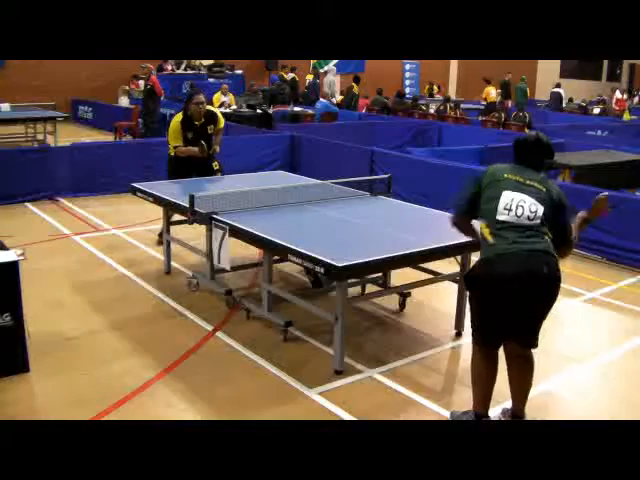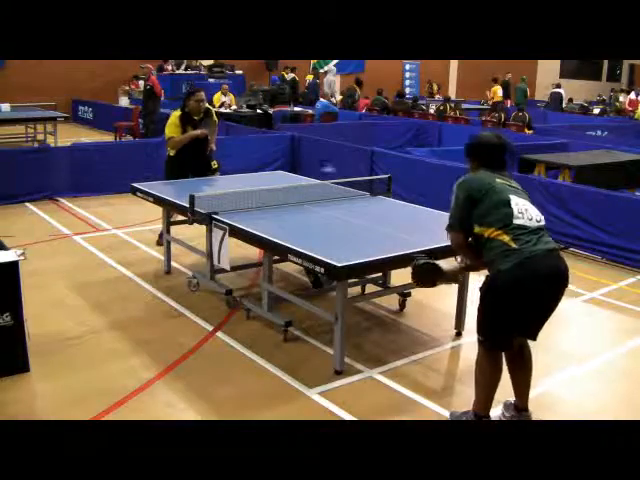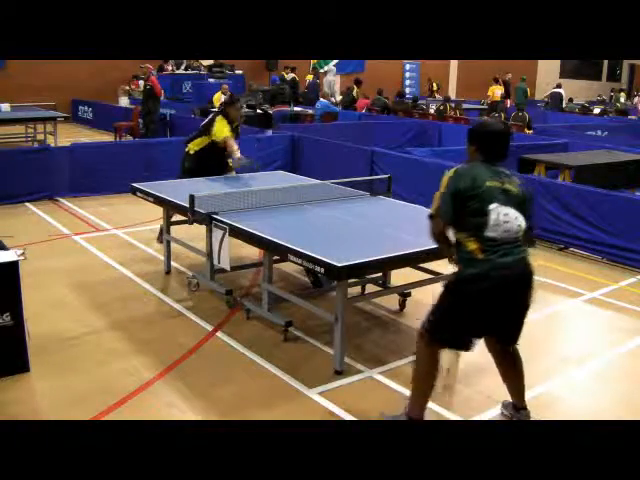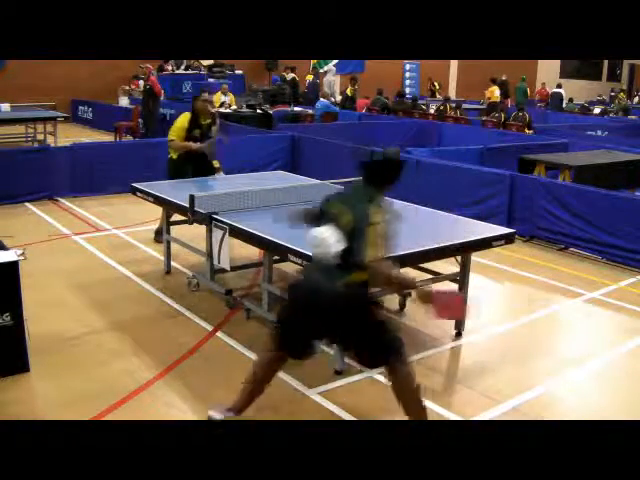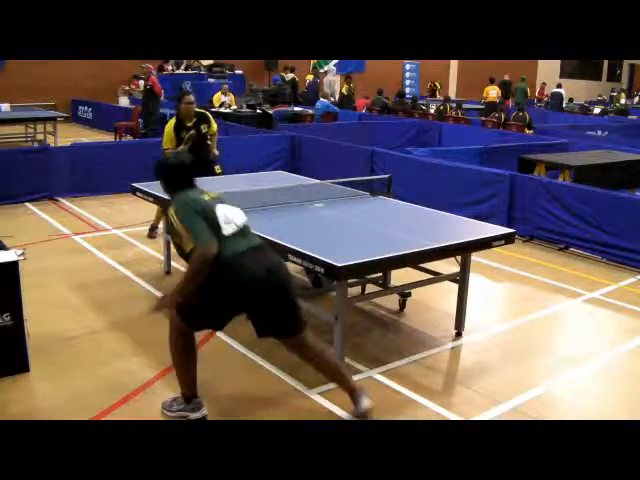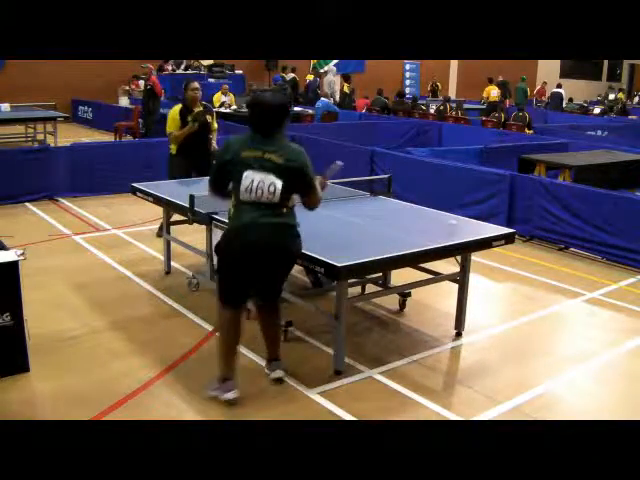
dt=0.5s
person 1, frame 1
left shoulder: (491, 174)
right shoulder: (553, 191)
left elbow: (460, 220)
right elbow: (563, 250)
right wrist: (583, 218)
left hip: (497, 270)
right hip: (543, 270)
left knee: (484, 344)
right knee: (522, 344)
left ankle: (477, 416)
right ankle: (516, 415)
person 1, frame 2
left shoulder: (469, 183)
right shoulder: (513, 187)
left elbow: (458, 241)
left wrist: (479, 261)
right wrist: (458, 270)
left hip: (519, 273)
right hip: (555, 268)
left knee: (490, 344)
right knee: (517, 339)
left ankle: (479, 415)
right ankle: (520, 410)
person 1, frame 3
left shoulder: (458, 175)
right shoulder: (518, 186)
left elbow: (438, 227)
left wrist: (453, 253)
left hip: (477, 279)
right hip: (517, 279)
left knee: (429, 341)
right knee: (499, 342)
left ankle: (413, 415)
right ankle: (519, 409)
person 1, frame 4
left shoulder: (338, 198)
right shoulder: (373, 216)
left elbow: (311, 219)
right elbow: (374, 269)
left wrist: (301, 215)
right wrist: (417, 288)
left hip: (308, 293)
right hip: (345, 303)
left knee: (277, 351)
right knee: (396, 359)
left ankle: (232, 410)
right ankle: (421, 424)
person 1, frame 5
left shoulder: (180, 208)
right shoulder: (209, 196)
left elbow: (207, 253)
left wrist: (178, 291)
left hip: (234, 274)
right hip: (270, 266)
left knee: (180, 321)
right knee: (298, 338)
left ankle: (190, 402)
right ankle: (358, 396)
person 1, frame 6
left shoulder: (232, 147)
right shoulder: (296, 154)
left elbow: (216, 189)
right elbow: (312, 203)
right wrist: (318, 184)
left hip: (241, 237)
right hip: (283, 239)
left knee: (230, 307)
right knee: (267, 300)
left ankle: (226, 381)
right ankle: (274, 363)
person 2, frame 1
left shoulder: (213, 114)
right shoulder: (178, 121)
left elbow: (219, 127)
right elbow: (177, 150)
left wrist: (216, 144)
right wrist: (192, 150)
left hip: (206, 156)
right hip: (181, 159)
right ankle: (164, 231)
person 2, frame 2
left shoulder: (208, 111)
right shoulder: (177, 117)
left elbow: (214, 126)
right elbow: (172, 144)
left wrist: (212, 142)
right wrist: (193, 133)
left hip: (203, 156)
right hip: (179, 159)
right ankle: (164, 232)
person 2, frame 3
left shoulder: (234, 120)
right shoulder: (220, 122)
right elbow: (227, 141)
left wrist: (234, 153)
right wrist: (235, 153)
left hip: (218, 157)
right hip: (196, 156)
person 2, frame 4
left shoulder: (213, 117)
right shoulder: (185, 120)
right elbow: (172, 144)
left wrist: (209, 146)
right wrist: (191, 145)
left hip: (203, 158)
right hip: (182, 160)
right ankle: (160, 229)
person 2, frame 5
left shoulder: (204, 116)
right shoulder: (172, 127)
left elbow: (213, 132)
right elbow: (167, 152)
left wrist: (213, 149)
right wrist: (181, 149)
left hip: (205, 160)
right ankle: (154, 226)
person 2, frame 6
left shoulder: (208, 109)
right shoulder: (177, 112)
left elbow: (213, 130)
right elbow: (172, 138)
left wrist: (213, 142)
right wrist: (189, 128)
left hip: (204, 156)
right hip: (182, 157)
right ankle: (164, 224)
